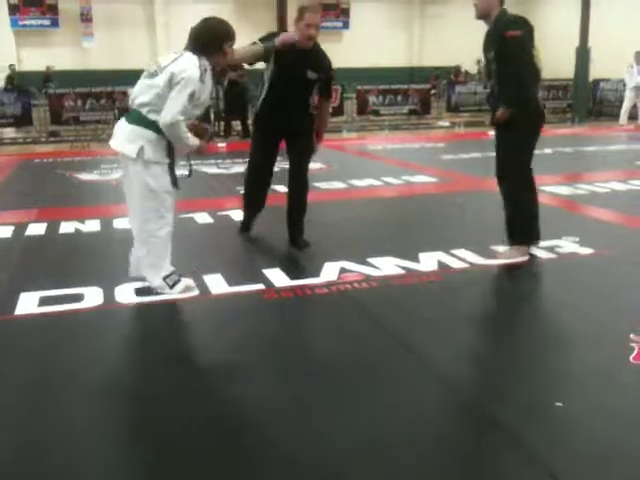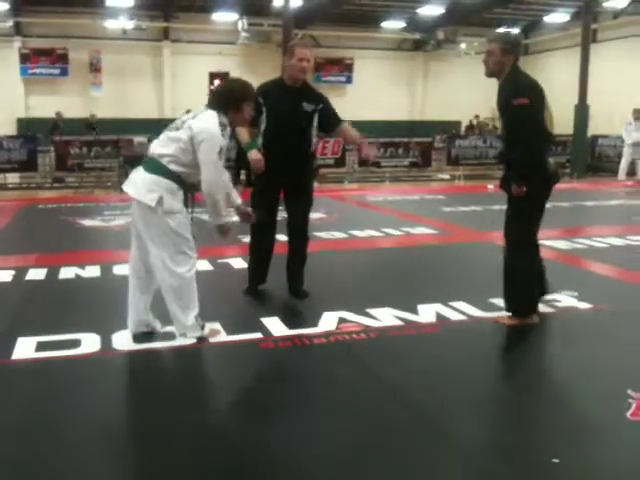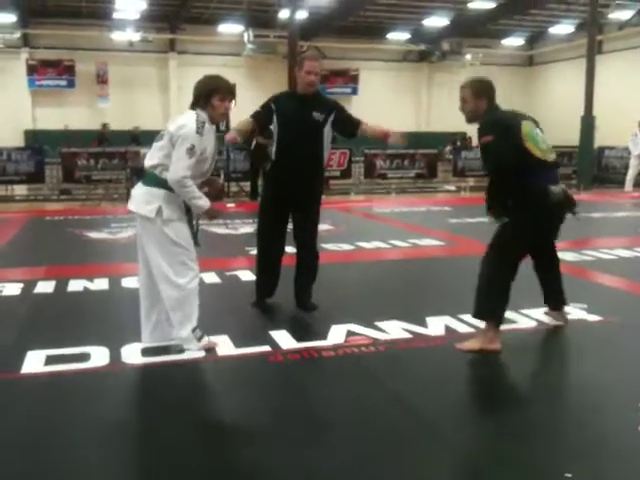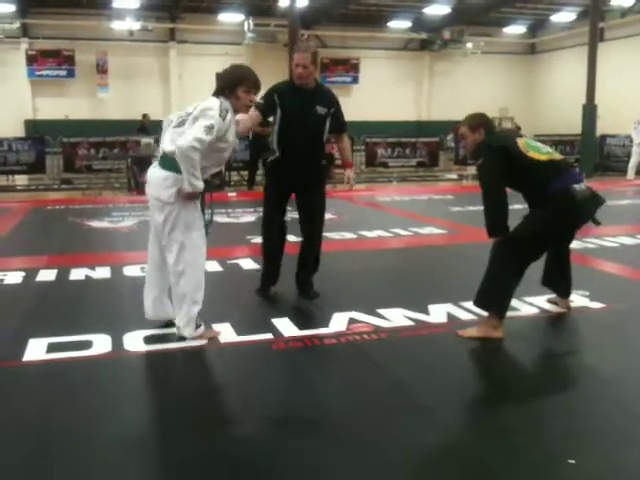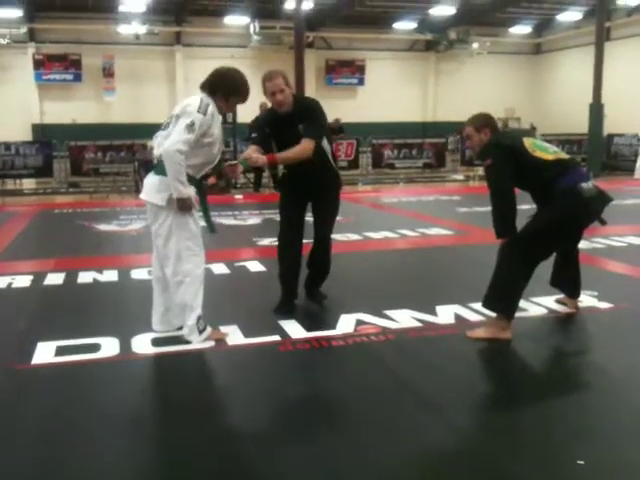
dt=1s
person 1, frame 1
left shoulder: (183, 60)
right shoulder: (194, 71)
right elbow: (170, 119)
left wrist: (190, 128)
right wrist: (192, 144)
left hip: (136, 135)
right hip: (144, 141)
left knee: (150, 209)
right knee: (154, 211)
left ankle: (144, 266)
right ankle: (162, 278)
person 1, frame 2
left shoulder: (206, 120)
right shoulder: (213, 129)
left elbow: (217, 171)
right elbow: (211, 182)
left wrist: (237, 204)
right wrist: (221, 220)
left hip: (147, 185)
right hip: (161, 191)
left knee: (145, 260)
right knee: (179, 260)
left ankle: (140, 322)
right ankle: (190, 327)
person 1, frame 3
left shoulder: (199, 125)
right shoulder: (194, 128)
right elbow: (178, 177)
left wrist: (203, 183)
right wrist: (203, 205)
left hip: (155, 199)
right hip: (161, 203)
left knee: (157, 270)
right knee: (181, 270)
left ankle: (157, 332)
right ankle: (189, 336)
person 1, frame 4
left shoulder: (211, 107)
right shoulder: (220, 113)
left elbow: (171, 121)
right elbow: (187, 146)
left wrist: (167, 156)
right wrist: (194, 186)
left hip: (163, 177)
right hip: (174, 183)
left knee: (164, 249)
right knee: (189, 253)
left ankle: (160, 310)
right ankle: (190, 324)
person 1, frame 5
left shoulder: (200, 108)
right shoulder: (202, 109)
left elbow: (162, 141)
right elbow: (172, 149)
right wrist: (181, 192)
left hip: (161, 187)
right hip: (171, 190)
left knee: (167, 257)
right knee: (188, 258)
left ankle: (166, 319)
right ankle: (194, 328)
person 2, frame 1
left shoulder: (513, 26)
right shoulder: (493, 32)
left elbow: (524, 70)
left wrist: (509, 106)
right wrist: (498, 107)
left hip: (522, 115)
right hip: (508, 115)
left knee: (515, 175)
right knee: (509, 174)
left ankle: (522, 239)
right ankle: (527, 234)
person 2, frame 2
left shoulder: (521, 88)
right shoulder: (511, 84)
left elbow: (529, 138)
left wrist: (520, 179)
right wrist: (515, 176)
left hip: (530, 178)
right hip: (527, 175)
left knee: (519, 240)
right knee: (521, 237)
left ankle: (524, 310)
right ankle: (535, 291)
person 2, frame 3
left shoulder: (491, 126)
right shoulder: (517, 119)
left elbow: (500, 171)
left wrist: (496, 208)
left hip: (535, 202)
right hip: (554, 198)
left knee: (498, 259)
right knee: (544, 253)
left ankle: (490, 335)
right ankle: (557, 310)
person 2, frame 4
left shoulder: (488, 150)
right shoulder: (511, 143)
left elbow: (494, 196)
left wrist: (498, 233)
right wrist: (532, 228)
left hip: (562, 201)
right hip: (580, 197)
left knee: (508, 250)
right knee: (557, 242)
left ankle: (492, 324)
right ankle: (563, 296)
person 2, frame 5
left shoulder: (495, 150)
right shoulder: (516, 143)
left elbow: (502, 197)
left wrist: (506, 234)
left hip: (568, 199)
right hip: (588, 195)
left knee: (516, 251)
right knee: (565, 242)
left ankle: (501, 324)
right ankle: (571, 297)
person 3, frame 1
left shoulder: (321, 61)
left elbow: (324, 101)
left wrist: (319, 134)
left hip: (300, 122)
right hip: (268, 118)
left knee: (299, 177)
right knee: (258, 171)
left ankle: (296, 233)
right ankle: (249, 216)
person 3, frame 2
left shoulder: (315, 98)
right shoulder: (265, 91)
left elbow: (338, 126)
right elbow: (242, 123)
left wrist: (361, 143)
right wrist: (251, 148)
left hip: (301, 172)
right hip: (268, 169)
left knee: (298, 228)
right knee: (262, 225)
left ankle: (295, 283)
right ankle: (255, 281)
person 3, frame 3
left shoulder: (329, 107)
right shoulder: (278, 102)
left elbow: (359, 127)
right elbow: (252, 121)
left wrist: (386, 135)
right wrist: (235, 132)
left hip: (310, 185)
right hip: (278, 182)
left knee: (307, 241)
right knee: (270, 239)
left ankle: (304, 294)
right ankle: (263, 294)
person 3, frame 4
left shoulder: (328, 98)
right shoulder: (278, 92)
left elbow: (340, 135)
right elbow: (255, 116)
left wrist: (348, 166)
right wrist: (235, 133)
left hip: (312, 172)
right hip: (280, 170)
left knee: (312, 230)
right knee: (273, 226)
left ankle: (305, 282)
right ankle: (267, 282)
person 3, frame 5
left shoulder: (311, 108)
right shoulder: (266, 120)
left elbow: (307, 149)
right elbow: (255, 148)
left wrist: (269, 159)
right wrist: (242, 162)
left hip: (325, 181)
right hip: (293, 182)
left knee: (322, 236)
right knee: (289, 237)
left ankle: (313, 286)
right ankle: (288, 296)
